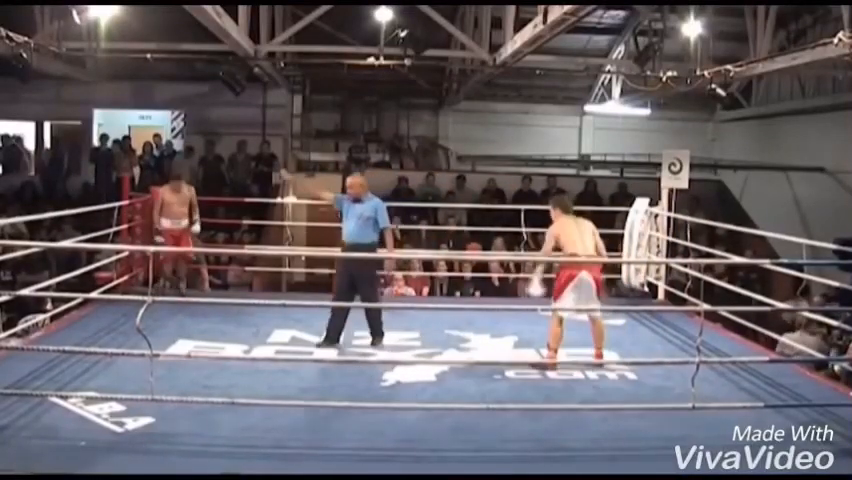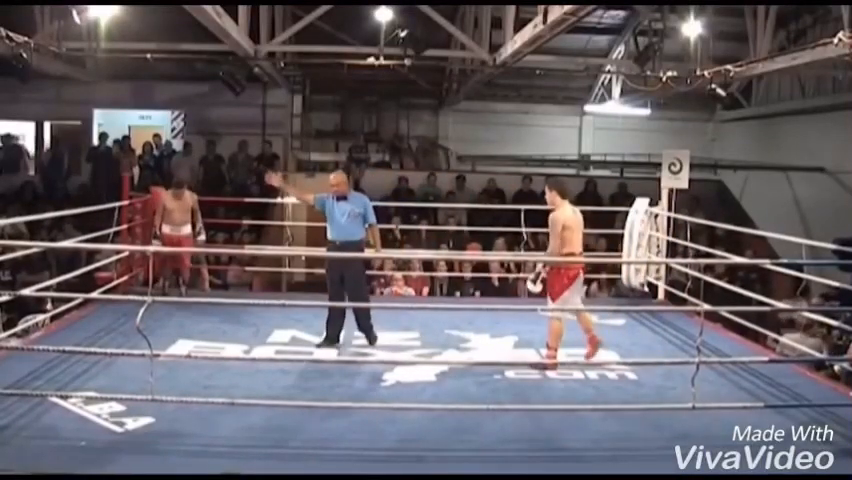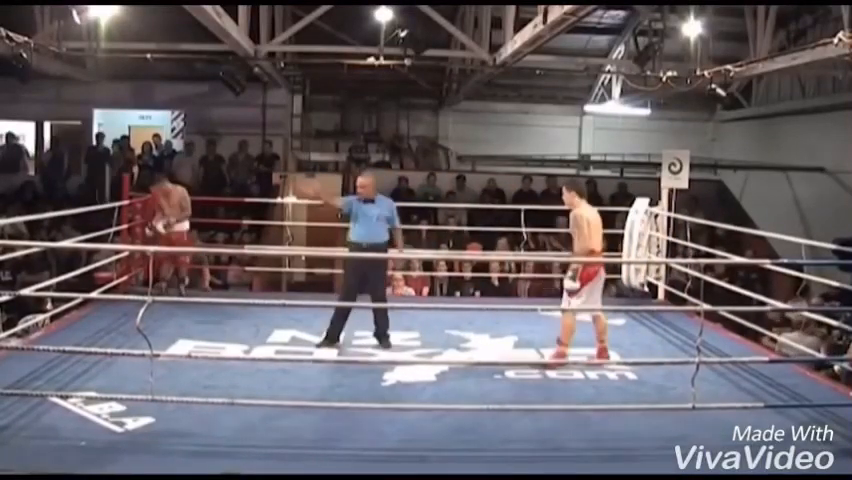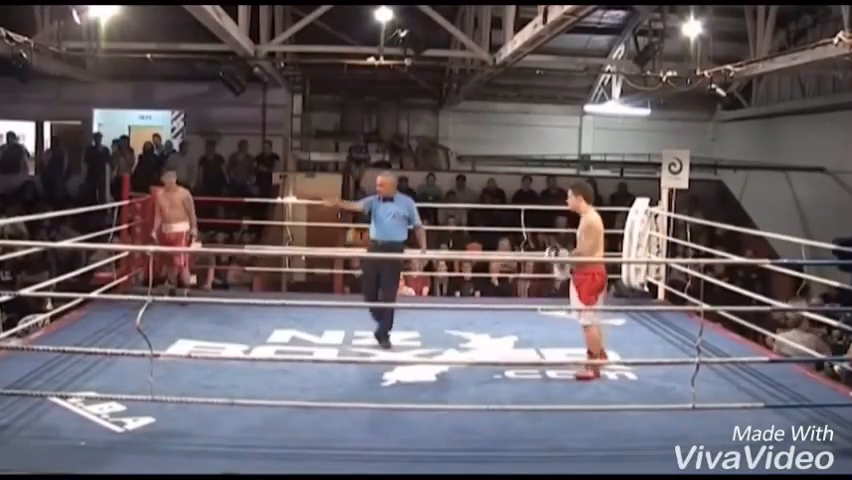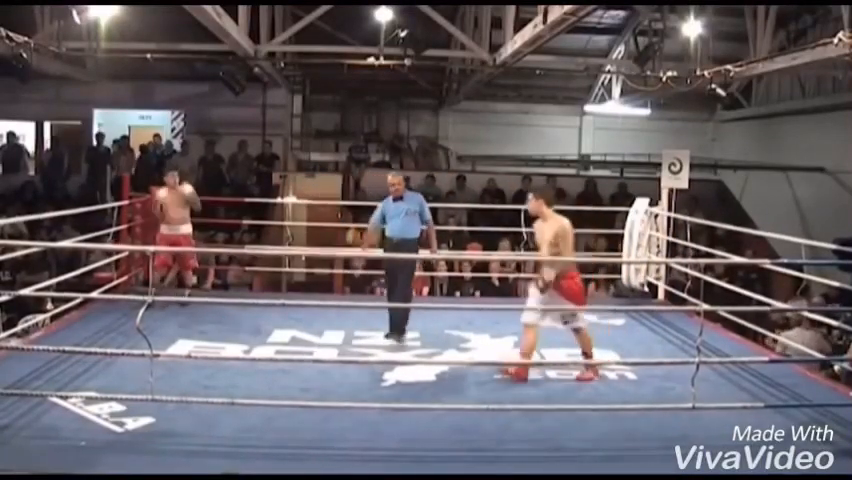
dt=0.5s
person 1, frame 1
left shoulder: (556, 227)
right shoulder: (589, 225)
left elbow: (546, 251)
right elbow: (602, 253)
left wrist: (537, 275)
left hip: (572, 268)
right hip: (593, 267)
left knee: (557, 314)
right knee: (594, 314)
left ankle: (551, 358)
right ankle: (599, 355)
person 1, frame 2
left shoulder: (556, 215)
right shoulder: (576, 212)
left elbow: (554, 249)
left wrist: (541, 267)
left hip: (563, 266)
right hip: (577, 263)
left knee: (556, 312)
right knee: (576, 305)
left ankle: (551, 358)
right ankle: (592, 339)
person 1, frame 3
left shoulder: (577, 213)
right shoulder: (593, 212)
left elbow: (584, 245)
left wrist: (574, 268)
left hip: (585, 264)
right hip: (597, 264)
left knee: (568, 309)
right knee: (595, 310)
left ankle: (561, 353)
right ankle: (602, 352)
person 1, frame 4
left shoulder: (589, 219)
right shoulder: (589, 218)
left elbow: (584, 251)
right wrist: (570, 259)
left hip: (590, 273)
right hip: (587, 271)
left knee: (587, 320)
right knee: (589, 318)
left ankle: (593, 366)
right ankle: (599, 354)
person 1, frame 5
left shoulder: (562, 225)
right shoulder: (538, 224)
left elbow: (568, 258)
left wrist: (553, 277)
right wrist: (543, 276)
left hip: (565, 280)
right hip: (545, 279)
left knee: (576, 326)
right knee: (528, 321)
left ankle: (591, 366)
right ankle: (521, 369)
person 2, frame 1
left shoulder: (376, 205)
right shoulder: (345, 201)
left elbow: (387, 230)
right elbow: (322, 194)
left hip: (366, 252)
right hip: (347, 252)
left knee: (369, 297)
right knee: (340, 296)
left ankle: (377, 334)
right ankle: (332, 337)
person 2, frame 2
left shoulder: (362, 201)
right shoulder: (327, 200)
left elbow: (372, 226)
right elbow: (303, 197)
left wrist: (378, 250)
right wrist: (282, 185)
left hip: (354, 250)
right hip: (334, 250)
left knee: (358, 294)
right knee: (335, 296)
left ankle: (368, 331)
right ankle: (332, 336)
person 2, frame 3
left shoulder: (387, 204)
right shoulder: (353, 201)
left elbow: (396, 228)
right elbow: (334, 202)
left wrist: (400, 251)
right wrist: (317, 194)
left hip: (378, 253)
right hip: (356, 251)
left knee: (379, 296)
right knee: (346, 295)
left ankle: (382, 335)
right ankle: (332, 337)
person 2, frame 4
left shoulder: (407, 203)
right shoulder: (374, 201)
left elbow: (418, 227)
right elbow: (355, 206)
left wrist: (423, 248)
right wrist: (336, 203)
left hip: (394, 250)
right hip: (374, 248)
left knee: (388, 294)
right knee: (368, 290)
left ankle: (383, 334)
right ankle: (382, 322)
person 2, frame 5
left shoulder: (417, 199)
right shoulder: (385, 204)
left elbow: (428, 222)
right elbow: (373, 226)
left wrist: (433, 243)
right wrist: (366, 245)
left hip: (409, 246)
right hip: (390, 246)
left knee: (404, 288)
right knee: (392, 288)
left ankle: (399, 329)
right ankle: (395, 325)
person 3, frame 1
left shoulder: (190, 190)
right shoulder: (162, 191)
left elbow: (195, 206)
right elbow: (156, 210)
left wrist: (196, 219)
right wrist: (157, 227)
left hip: (184, 227)
right hip: (167, 226)
left knee: (184, 256)
right knee: (168, 256)
left ankle: (181, 282)
person 3, frame 2
left shoulder: (192, 197)
right shoulder: (164, 197)
left elbow: (196, 212)
right elbow: (158, 215)
left wrist: (200, 227)
right wrist: (156, 232)
left hip: (185, 232)
right hip: (167, 232)
left knee: (185, 262)
right knee: (168, 261)
left ankle: (183, 288)
right ankle: (164, 283)
person 3, frame 3
left shoulder: (181, 192)
right shoulder: (158, 194)
left elbow: (188, 212)
right elbow: (159, 212)
left wrist: (172, 220)
right wrist: (154, 224)
left hip: (180, 229)
right hip: (165, 229)
left knee: (182, 259)
right knee: (166, 258)
left ankle: (182, 286)
right ankle: (163, 286)
person 3, frame 4
left shoulder: (184, 193)
right shoulder: (159, 195)
left elbow: (191, 213)
right elbow: (158, 214)
left wrist: (194, 232)
right wrist: (155, 232)
left hip: (180, 231)
right hip: (166, 231)
left knee: (181, 262)
right knee: (170, 262)
left ankle: (186, 292)
right ankle: (172, 289)
person 3, frame 5
left shoulder: (186, 191)
right shoulder: (160, 193)
left elbow: (198, 207)
right elbow: (156, 213)
left wrist: (192, 196)
right wrist: (157, 201)
left hip: (184, 232)
right hip: (165, 232)
left knee: (187, 265)
right knee: (159, 264)
left ankle: (187, 294)
